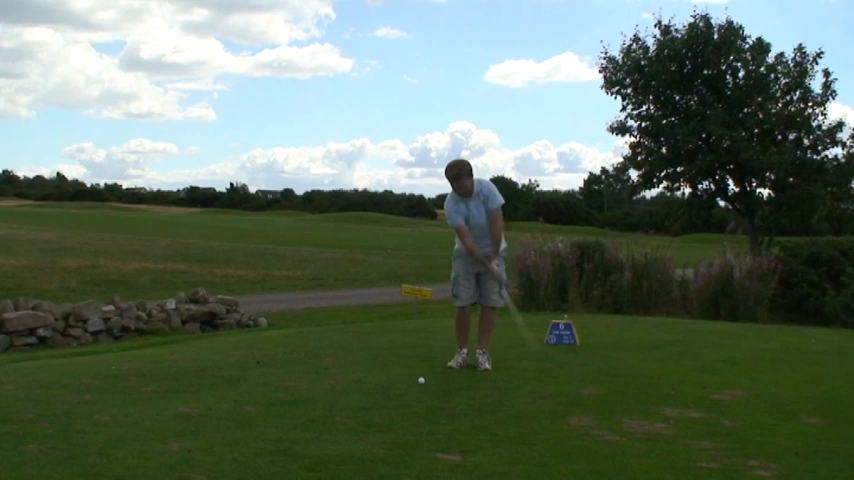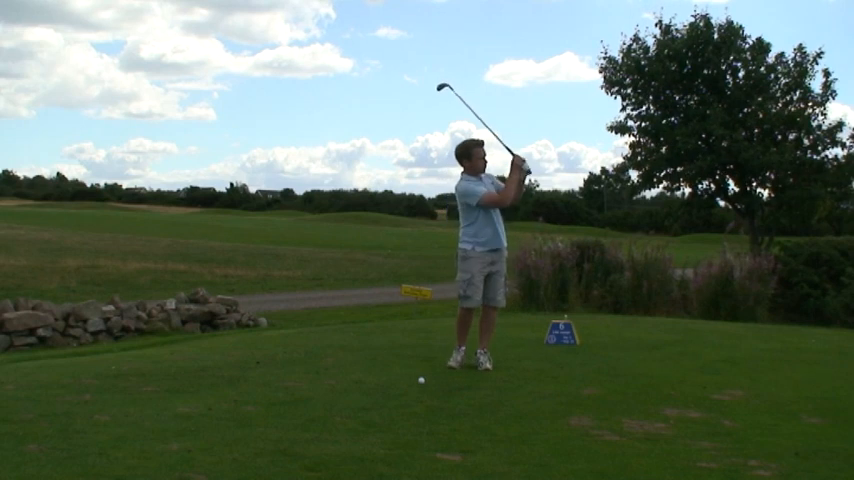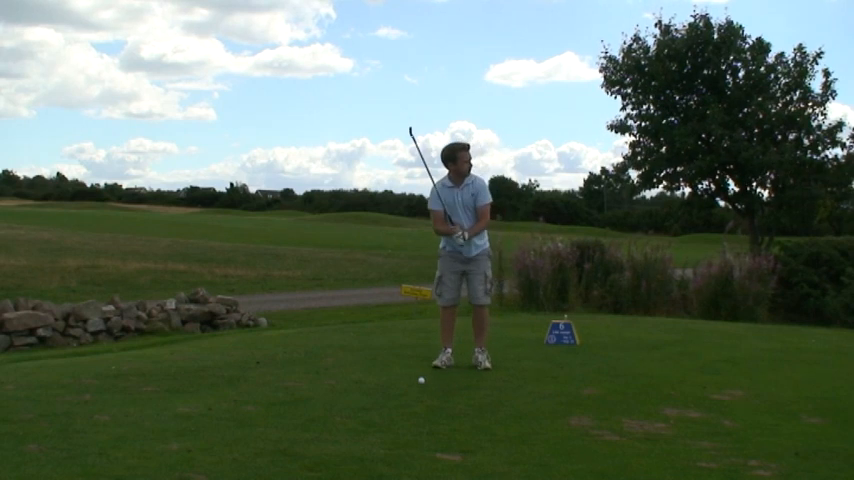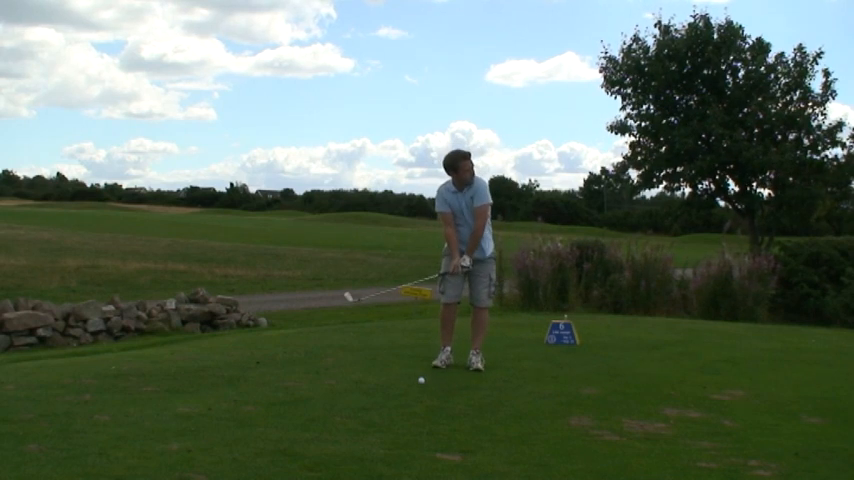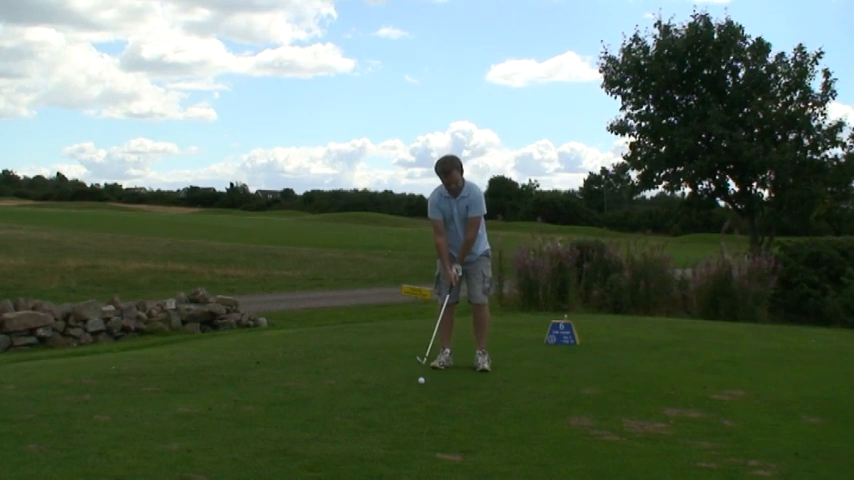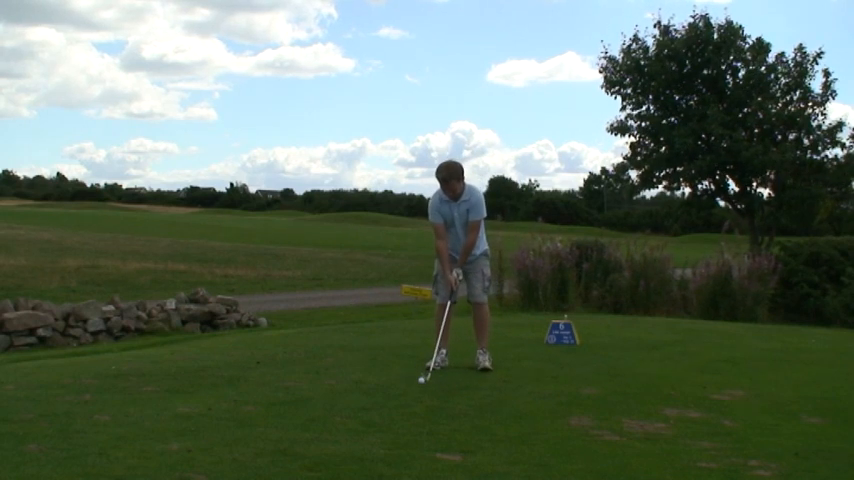
dt=0.7s
person 1, frame 1
left shoulder: (487, 187)
right shoulder: (451, 204)
left elbow: (497, 224)
right elbow: (466, 240)
left wrist: (494, 258)
right wrist: (485, 264)
left hip: (493, 253)
right hip: (465, 255)
left knee: (491, 305)
right knee: (462, 305)
left ankle: (482, 352)
right ankle: (462, 351)
person 1, frame 2
left shoulder: (487, 178)
right shoulder: (465, 187)
left elbow: (513, 197)
right elbow: (503, 201)
left wrist: (521, 174)
right wrist: (514, 171)
left hip: (496, 252)
right hip: (473, 253)
left knee: (493, 305)
right knee: (468, 304)
left ankle: (483, 352)
right ankle: (460, 349)
person 1, frame 3
left shoulder: (479, 184)
right shoulder: (438, 189)
left elbow: (484, 220)
right elbow: (437, 226)
left wrist: (466, 235)
right wrist: (452, 232)
left hip: (478, 252)
right hip: (450, 253)
left knee: (481, 302)
right knee: (447, 303)
left ankle: (480, 351)
right ankle: (447, 352)
person 1, frame 4
left shoulder: (480, 186)
right shoulder: (443, 192)
left elbow: (480, 224)
right elbow: (449, 227)
left wrist: (468, 256)
right wrist: (456, 257)
left hip: (482, 254)
right hip: (455, 252)
left knee: (481, 304)
right knee: (448, 302)
left ankle: (475, 353)
right ankle: (446, 350)
person 1, frame 5
left shoulder: (475, 193)
right shoulder: (435, 198)
left elbow: (471, 233)
right elbow: (439, 235)
left wrist: (459, 264)
right wrist: (448, 268)
left hip: (476, 254)
right hip: (449, 255)
left knee: (479, 302)
right knee: (446, 303)
left ankle: (481, 353)
right ankle: (445, 352)
person 1, frame 6
left shoulder: (475, 197)
right shoulder: (435, 201)
left elbow: (472, 236)
right elbow: (440, 239)
left wrist: (459, 267)
right wrist: (448, 272)
left hip: (475, 254)
right hip: (448, 255)
left knee: (479, 301)
right knee: (443, 302)
left ankle: (483, 352)
right ankle: (442, 352)
